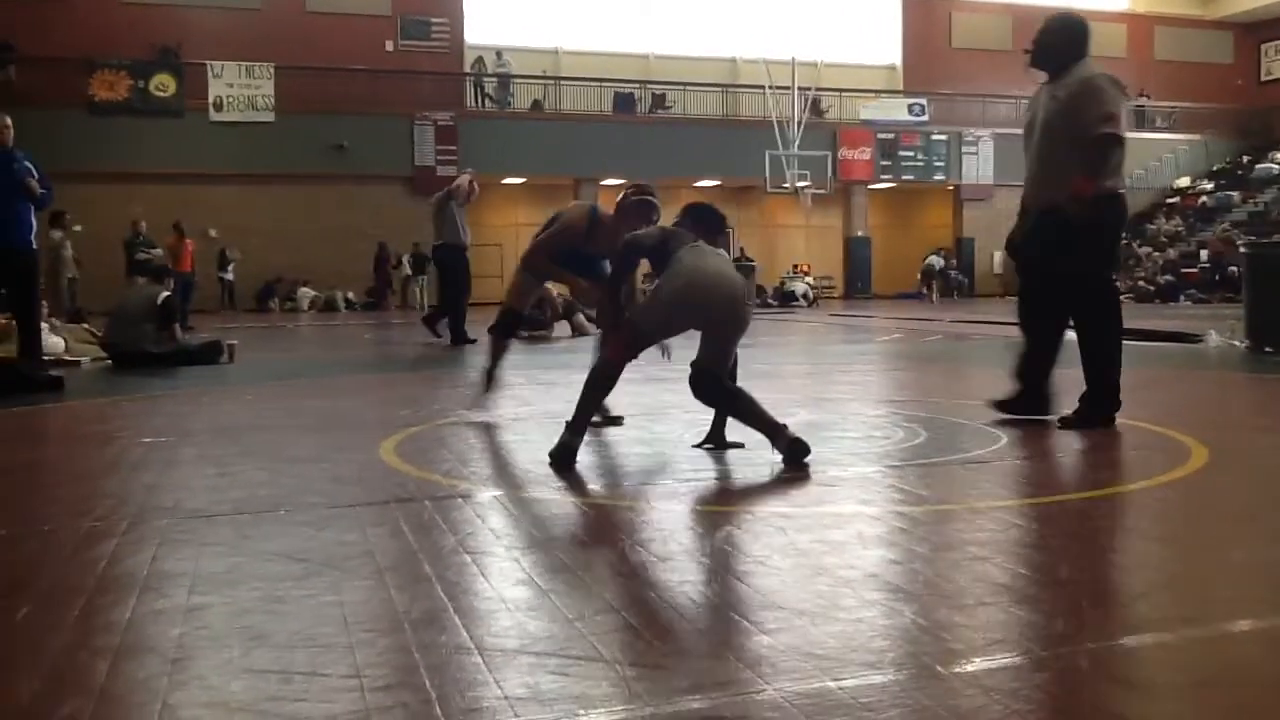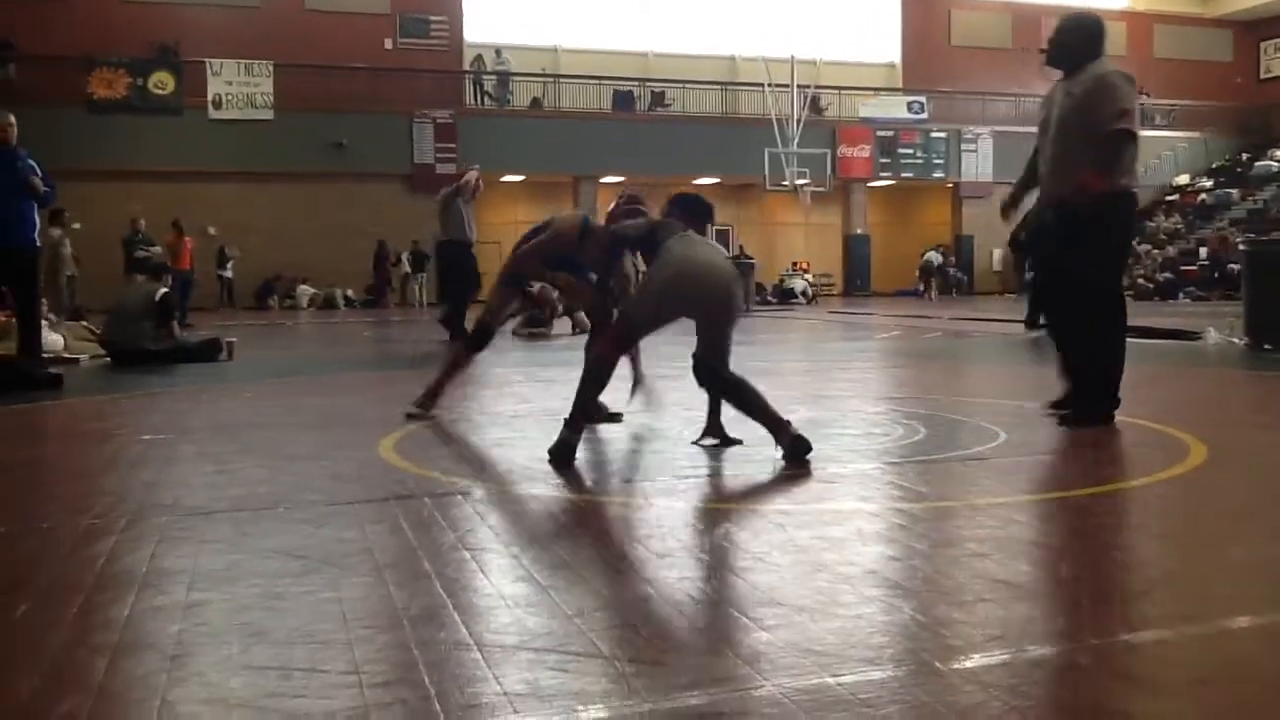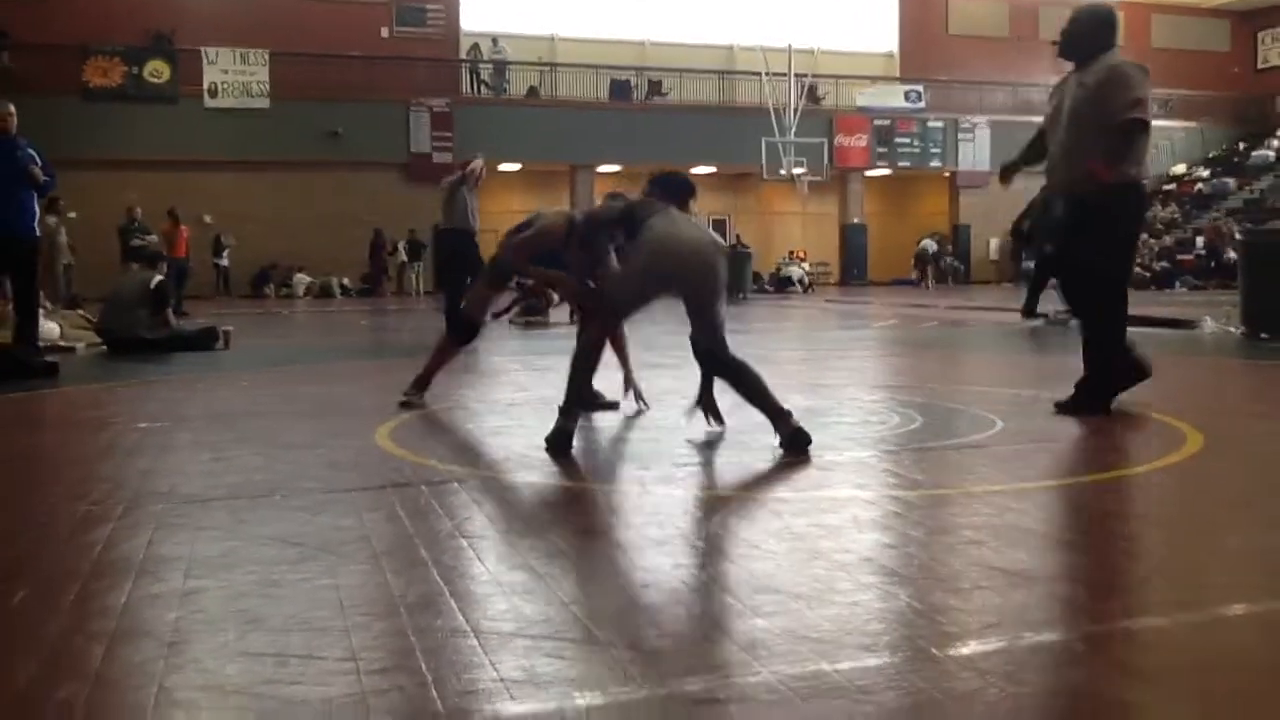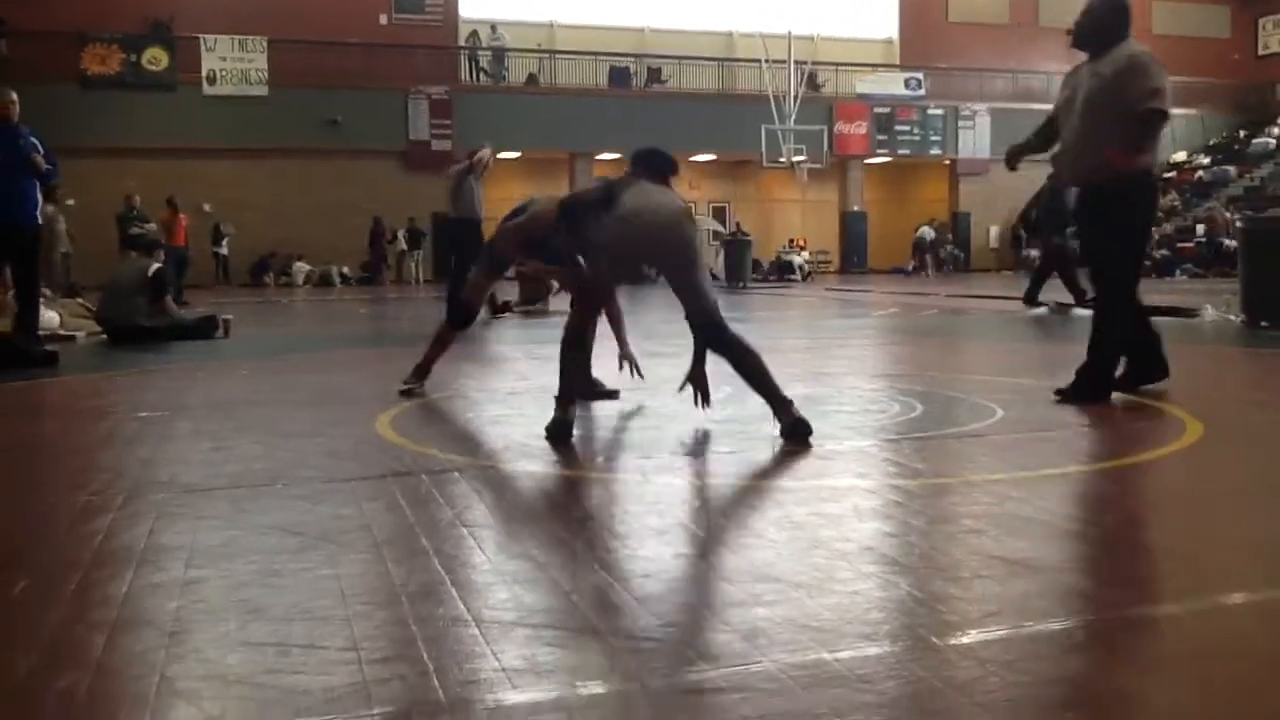
dt=0.1s
person 1, frame 1
left shoulder: (1092, 84)
right shoulder: (1046, 92)
left elbow: (1108, 142)
left wrist: (1085, 186)
right wrist: (1025, 215)
left hip: (1089, 214)
right hip: (1053, 215)
left knee: (1093, 310)
right knee: (1038, 304)
left ankle: (1099, 404)
right ankle: (1032, 392)
person 1, frame 2
left shoulder: (1106, 82)
right shoulder: (1060, 90)
left elbow: (1121, 138)
right elbow: (1045, 153)
left wrist: (1096, 180)
right wrist: (1020, 190)
left hip: (1102, 211)
right hip: (1068, 212)
left knee: (1099, 307)
right knee: (1060, 303)
left ankle: (1096, 401)
right ankle: (1083, 389)
person 1, frame 3
left shoulder: (1119, 73)
right shoulder: (1068, 84)
left elbow: (1135, 126)
right elbow: (1047, 137)
left wrist: (1107, 167)
right wrist: (1017, 162)
left hip: (1112, 201)
right hip: (1077, 202)
left knee: (1102, 298)
right knee: (1087, 296)
left ankle: (1095, 390)
right ankle: (1123, 365)
person 1, frame 4
left shoulder: (1134, 62)
right shoulder: (1080, 73)
left elbow: (1153, 115)
right elbow: (1057, 125)
left wrist: (1127, 156)
right wrist: (1026, 147)
left hip: (1124, 191)
right hip: (1093, 192)
left knee: (1113, 286)
right knee: (1111, 285)
left ankle: (1094, 379)
right ankle: (1147, 360)
person 2, frame 1
left shoulder: (668, 237)
left elbow: (630, 246)
right elbow: (728, 356)
left wrist: (613, 298)
left hip: (688, 285)
right hip: (734, 296)
left knee: (618, 350)
right knee: (711, 381)
left ankle: (572, 439)
right ankle: (783, 437)
person 2, frame 2
left shoulder: (658, 227)
right shoulder: (716, 251)
left elbow: (616, 236)
right elbow: (720, 349)
right wrist: (714, 416)
left hip: (680, 274)
right hip: (724, 284)
left knee: (611, 345)
right knee: (711, 371)
left ankle: (570, 436)
right ankle: (786, 433)
person 2, frame 3
left shoulder: (635, 208)
right shoulder: (699, 230)
left elbow: (591, 222)
right elbow: (708, 325)
left wrist: (600, 269)
right wrist: (706, 390)
left hip: (659, 250)
right hip: (707, 257)
left knee: (596, 327)
right knee: (717, 355)
left ankle: (566, 424)
right ankle: (786, 425)
person 2, frame 4
left shoulder: (616, 186)
right shoulder: (677, 203)
left elbow: (569, 206)
right elbow: (701, 301)
left wrist: (587, 254)
right wrist: (699, 365)
left hip: (632, 224)
right hip: (673, 226)
left knee: (583, 312)
right knee: (717, 332)
left ankle: (564, 413)
right ankle: (786, 412)
person 3, frame 1
left shoulder: (24, 162)
left elbow: (46, 196)
left wrist: (37, 192)
left hip: (23, 248)
left knee: (29, 311)
left ankle: (31, 368)
person 3, frame 2
left shoulder: (27, 161)
left elbow: (49, 194)
left wrist: (40, 190)
left hip: (26, 246)
left knee: (30, 309)
left ankle: (30, 366)
person 3, frame 3
left shoulder: (28, 150)
left elbow: (49, 184)
left wrist: (41, 180)
left hip: (26, 236)
left knee: (28, 299)
left ankle: (26, 354)
person 3, frame 4
left shoulder: (30, 139)
left elbow: (51, 173)
left wrist: (43, 169)
left hip: (28, 224)
left knee: (29, 287)
left ankle: (26, 343)
person 4, frame 1
right shoulder: (579, 218)
right elbow: (531, 260)
right wrist: (571, 282)
left hip: (587, 260)
right hip: (548, 257)
right knee: (511, 318)
right ankle: (491, 374)
person 4, frame 2
left shoulder: (620, 262)
right shoulder: (572, 229)
right elbow: (522, 260)
left wrist: (637, 370)
right wrist: (560, 280)
left hip: (572, 266)
right hip: (528, 264)
left knee: (604, 318)
right knee: (483, 330)
right ankle: (433, 393)
person 4, frame 3
right shoulder: (557, 227)
right elbow: (508, 254)
left wrist: (627, 372)
right wrist: (543, 276)
left hip: (553, 261)
right hip: (516, 256)
right knee: (466, 324)
left ankle: (584, 390)
right ankle: (421, 382)
person 4, frame 4
right shoulder: (549, 213)
left elbow: (608, 297)
right elbow: (501, 239)
left wrist: (623, 346)
right wrist: (528, 265)
left hip: (554, 246)
right hip: (510, 242)
right knee: (464, 310)
left ankle: (582, 378)
right ankle: (421, 371)
